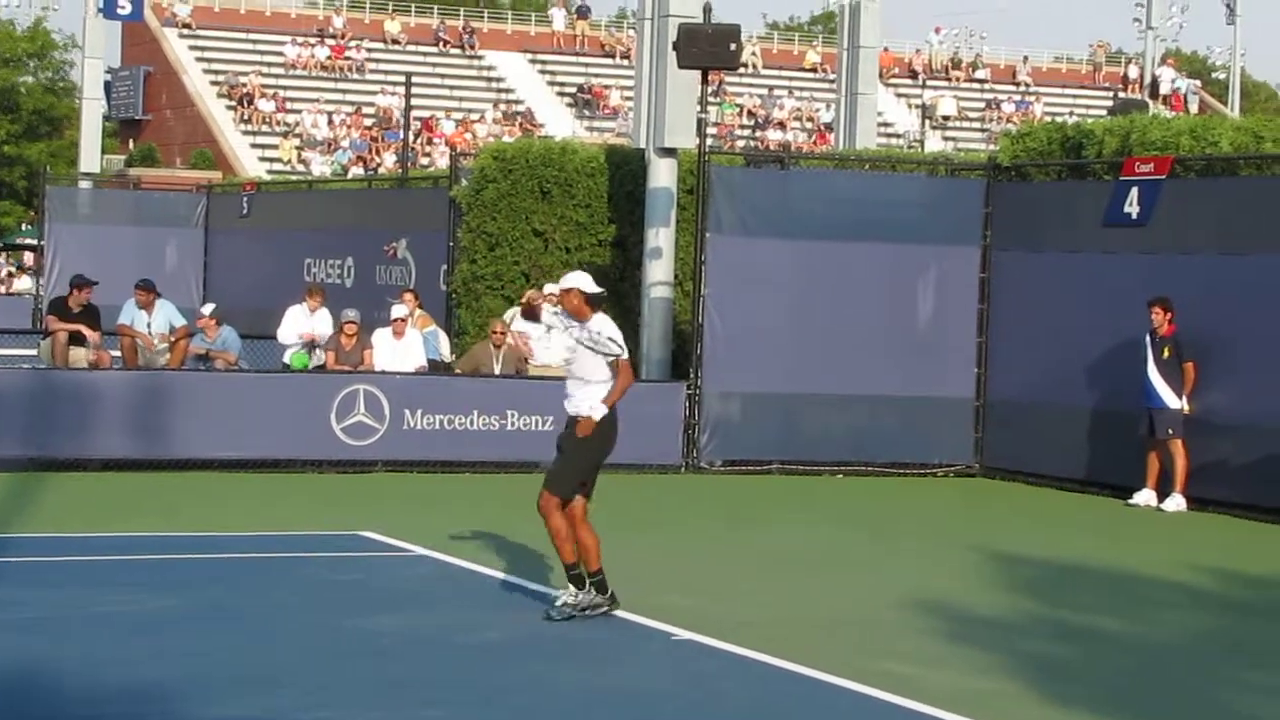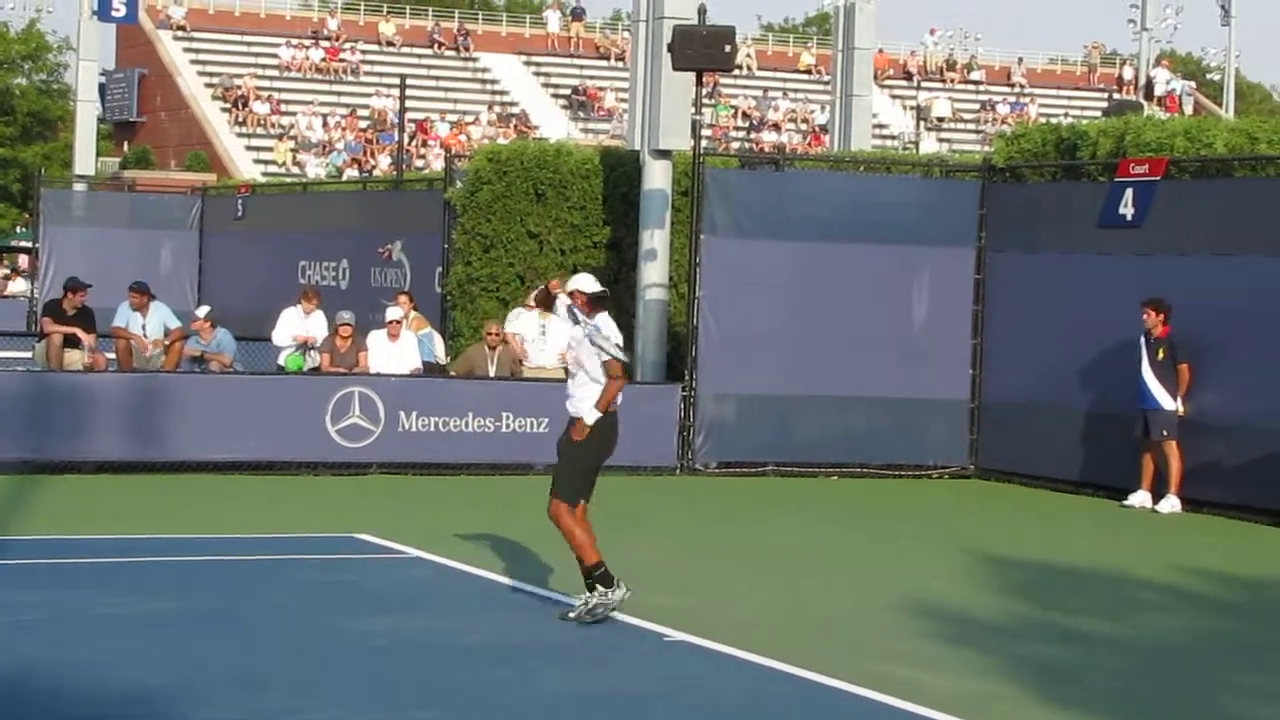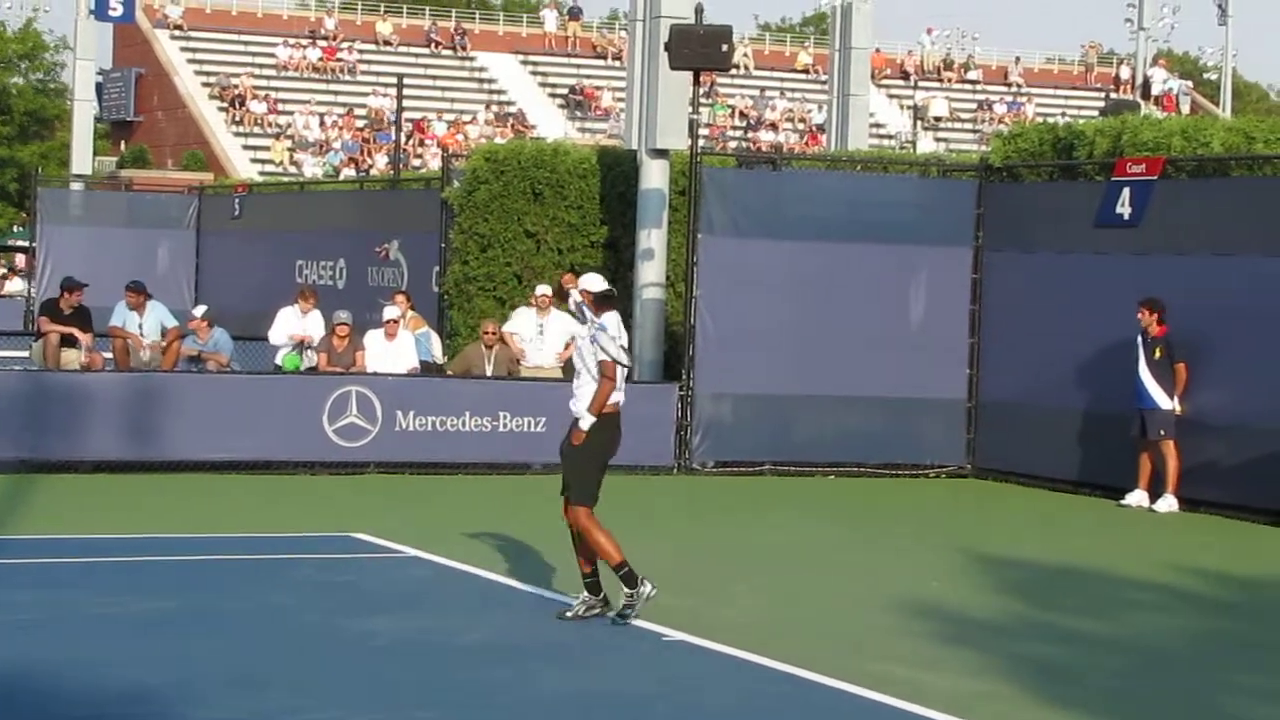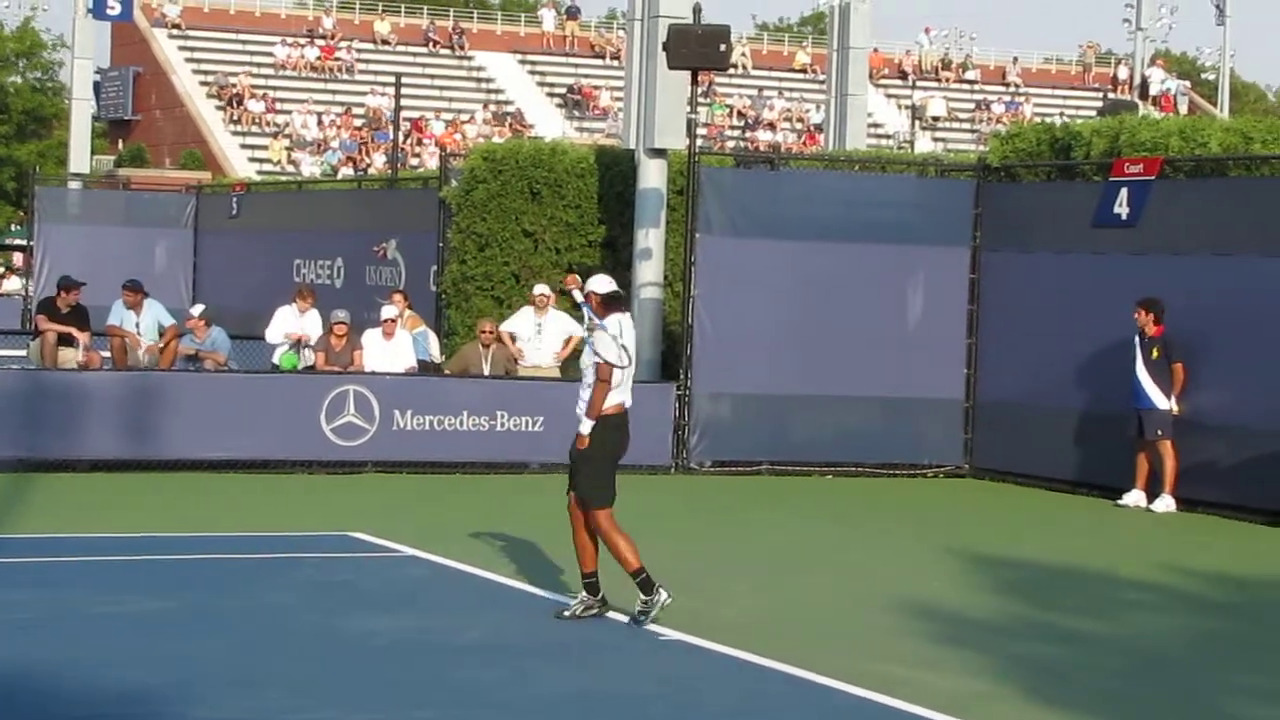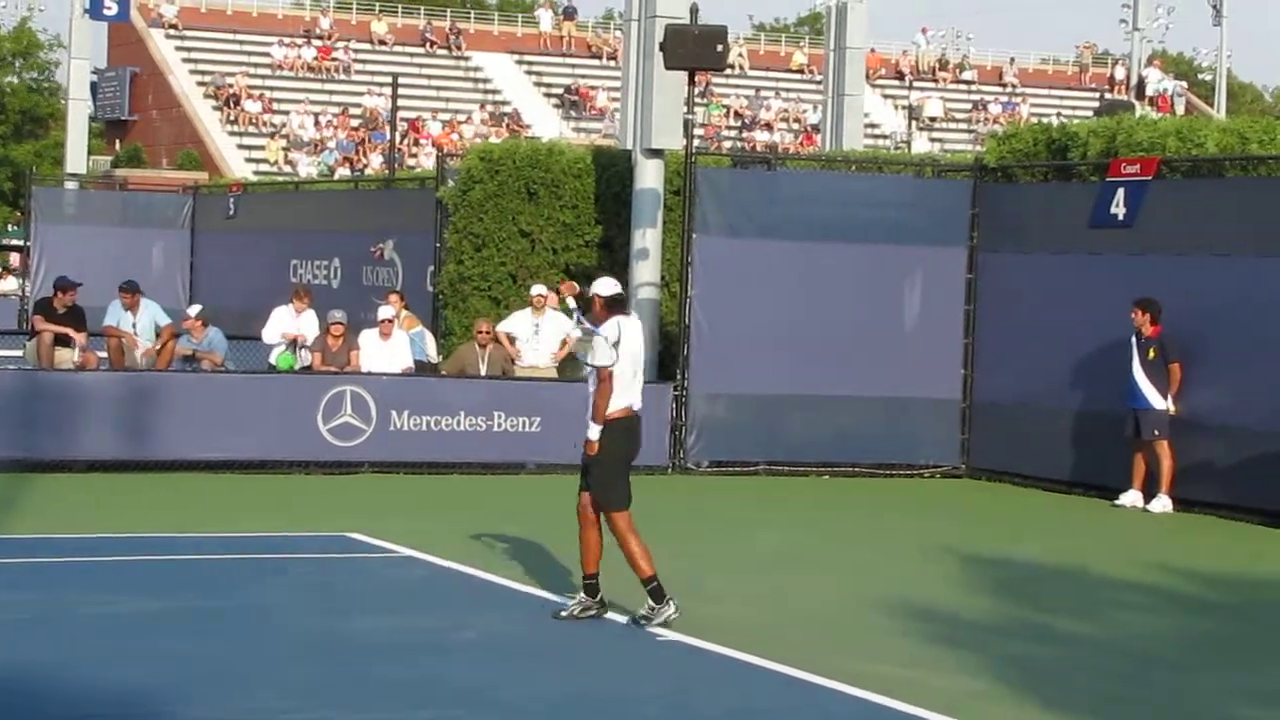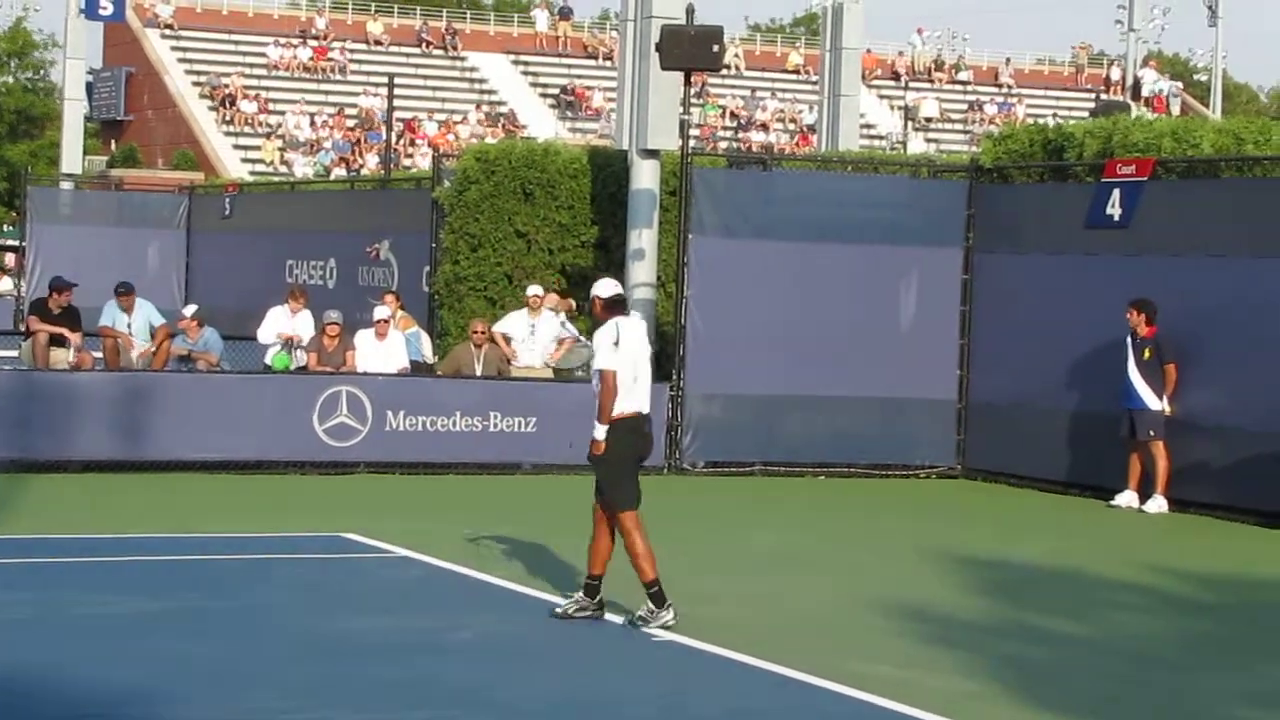
dt=0.1s
person 1, frame 1
left shoulder: (604, 327)
right shoulder: (571, 323)
left elbow: (625, 375)
left wrist: (596, 415)
left hip: (594, 429)
right hip: (577, 426)
left knee: (549, 503)
right knee: (574, 512)
left ankle: (577, 588)
right ankle: (600, 593)
person 1, frame 2
left shoulder: (602, 328)
right shoulder: (588, 322)
left elbow: (617, 379)
left wrist: (589, 419)
left hip: (593, 428)
right hip: (583, 427)
left knee: (560, 511)
right knee: (573, 512)
left ankle: (607, 585)
right ankle: (596, 592)
person 1, frame 3
left shoulder: (603, 327)
right shoulder: (601, 320)
left elbow: (609, 380)
right elbow: (572, 303)
left wrist: (583, 423)
right wrist: (568, 288)
left hip: (596, 428)
right hip: (592, 427)
left knee: (579, 515)
right knee: (577, 513)
left ankle: (634, 584)
right ankle: (593, 595)
person 1, frame 4
left shoulder: (606, 328)
right shoulder: (622, 320)
left elbow: (604, 381)
right elbow: (591, 315)
left wrist: (585, 428)
right wrist: (575, 289)
left hip: (602, 428)
right hip: (609, 426)
left knee: (600, 520)
right knee: (578, 508)
left ankle: (652, 593)
right ankle: (592, 595)
person 1, frame 5
left shoulder: (605, 331)
right shoulder: (630, 322)
left elbow: (605, 385)
left wrist: (593, 433)
right wrist: (573, 297)
left hip: (612, 431)
right hip: (623, 427)
left knee: (619, 522)
right knee: (587, 509)
left ankle: (660, 601)
right ankle: (591, 596)
person 1, frame 6
left shoulder: (605, 334)
right shoulder: (637, 323)
left elbow: (609, 388)
left wrist: (599, 435)
left hip: (619, 431)
right hip: (640, 426)
left knee: (627, 522)
right knee: (603, 514)
left ankle: (659, 605)
right ankle: (590, 596)
person 2, frame 1
left shoulder: (1176, 339)
right shoulder: (1149, 338)
left elbow: (1189, 370)
left wrist: (1183, 398)
right wrist: (1151, 394)
left hip: (1170, 404)
right hip: (1152, 402)
left knee: (1175, 446)
right knee: (1153, 446)
left ankle: (1178, 497)
right ankle: (1149, 492)
person 2, frame 2
left shoulder: (1170, 341)
right shoulder: (1144, 339)
left elbow: (1184, 372)
left wrist: (1178, 399)
right wrist: (1145, 395)
left hip: (1164, 405)
right hip: (1147, 404)
left knee: (1169, 448)
right knee: (1147, 448)
left ankle: (1172, 498)
right ankle: (1144, 493)
person 2, frame 3
left shoulder: (1167, 340)
right shoulder: (1141, 338)
left elbow: (1181, 371)
left wrist: (1175, 399)
right wrist: (1142, 394)
left hip: (1161, 404)
right hip: (1144, 403)
left knee: (1167, 447)
right knee: (1145, 447)
left ankle: (1169, 497)
right ankle: (1141, 493)
person 2, frame 4
left shoulder: (1165, 340)
right shoulder: (1138, 338)
left elbow: (1179, 371)
left wrist: (1172, 399)
right wrist: (1139, 394)
left hip: (1159, 404)
right hip: (1141, 403)
left knee: (1164, 447)
right knee: (1142, 447)
left ankle: (1167, 497)
right ankle: (1139, 492)
person 2, frame 5
left shoulder: (1161, 340)
right shoulder: (1135, 338)
left elbow: (1175, 371)
left wrist: (1169, 399)
right wrist: (1136, 395)
left hip: (1155, 404)
right hip: (1137, 403)
left knee: (1161, 447)
right knee: (1139, 447)
left ankle: (1164, 498)
right ankle: (1136, 493)
person 2, frame 6
left shoulder: (1157, 340)
right shoulder: (1130, 339)
left elbow: (1171, 372)
left wrist: (1164, 399)
right wrist: (1131, 395)
left hip: (1151, 405)
right hip: (1133, 404)
left knee: (1156, 448)
right knee: (1134, 448)
left ankle: (1159, 498)
right ankle: (1131, 493)
